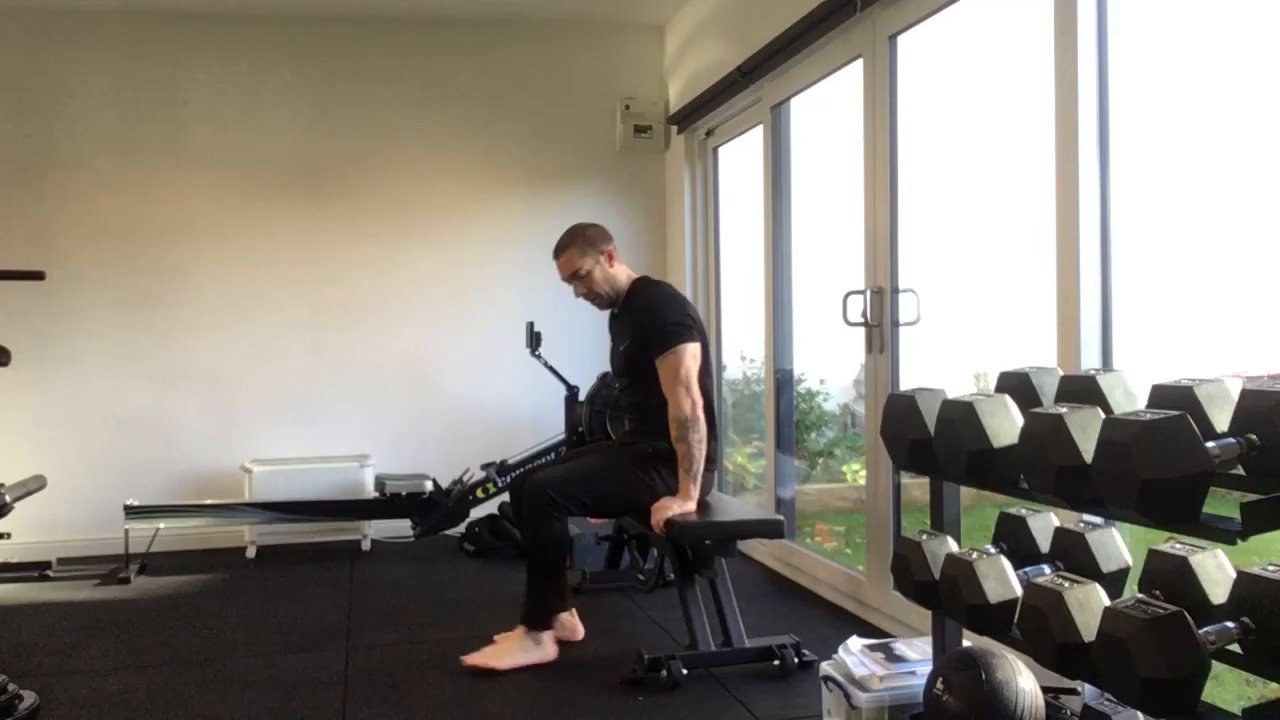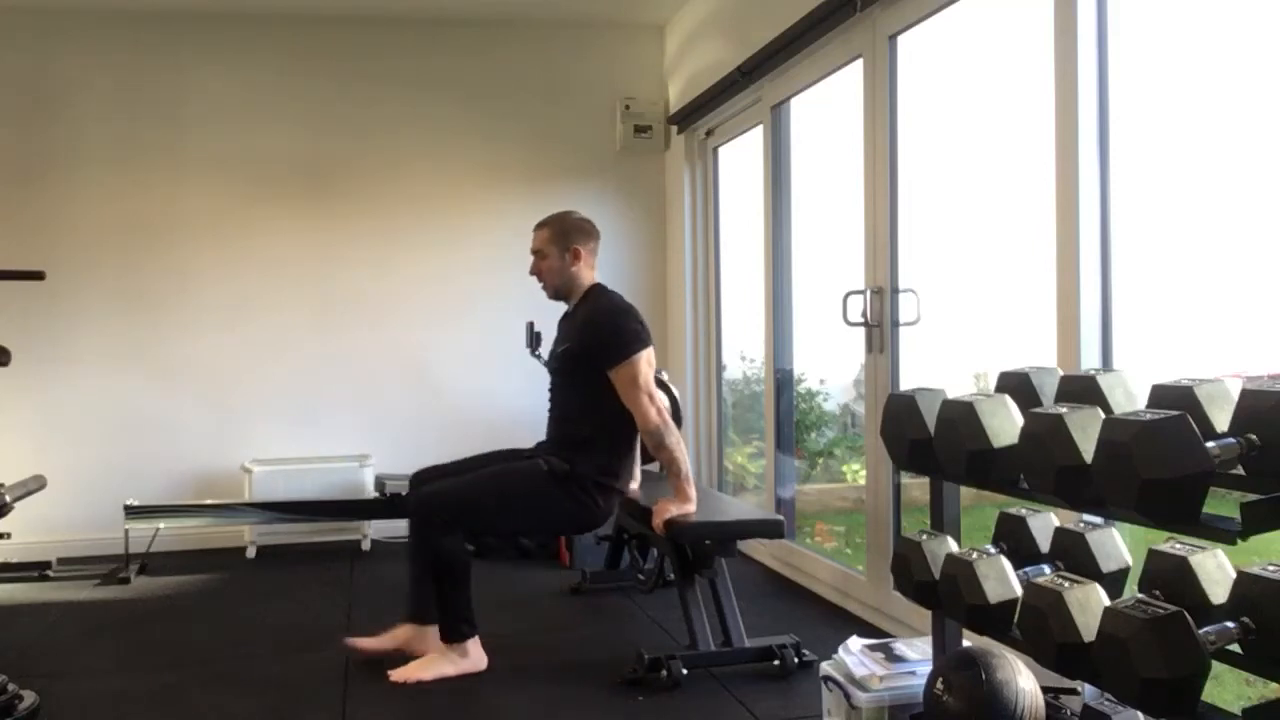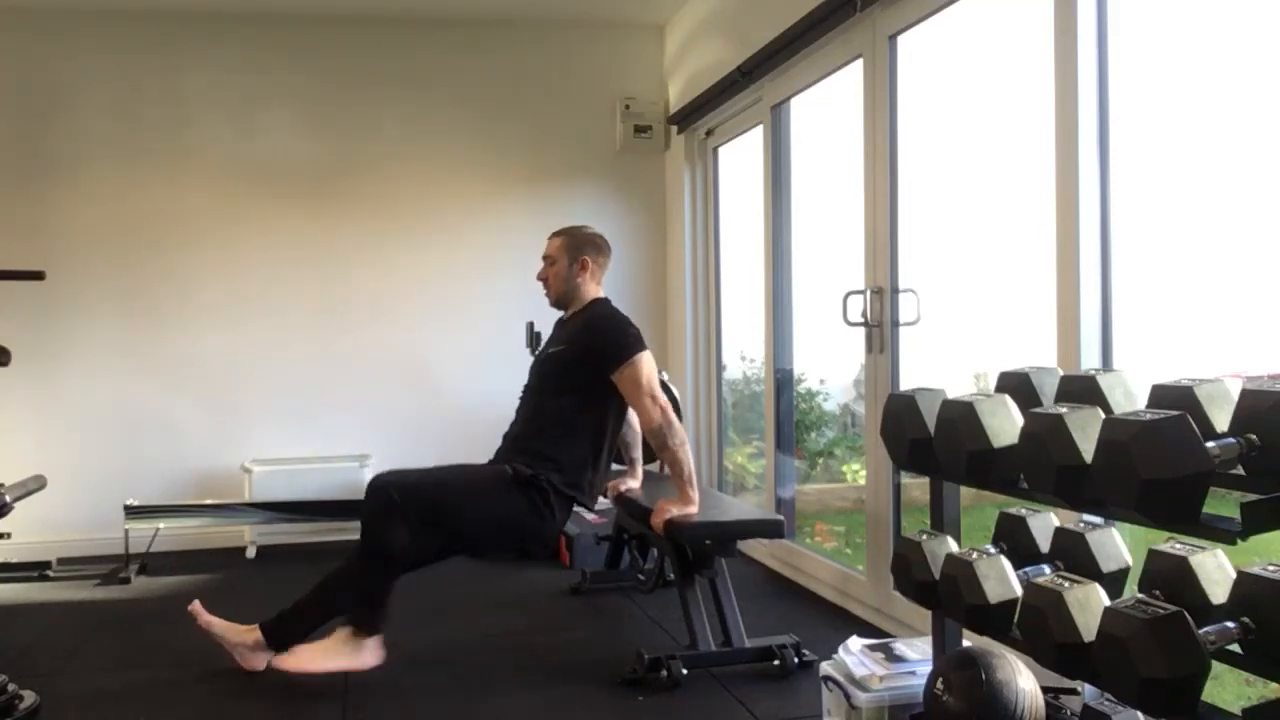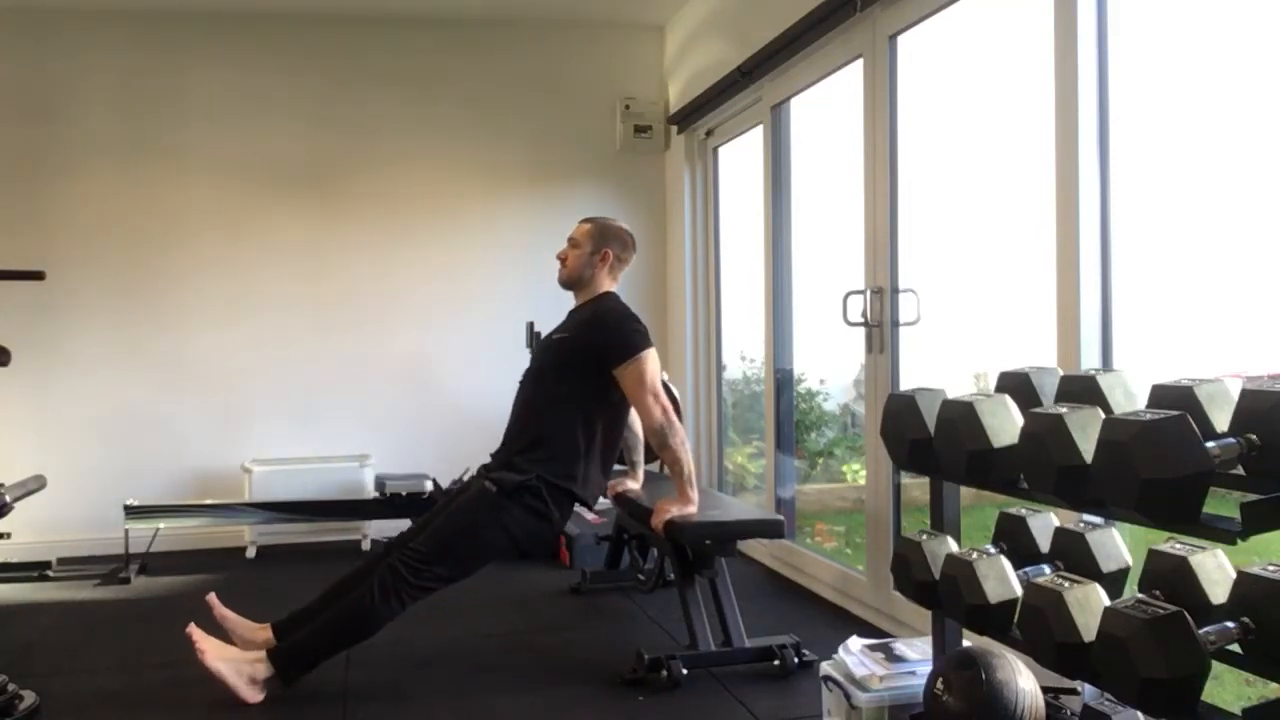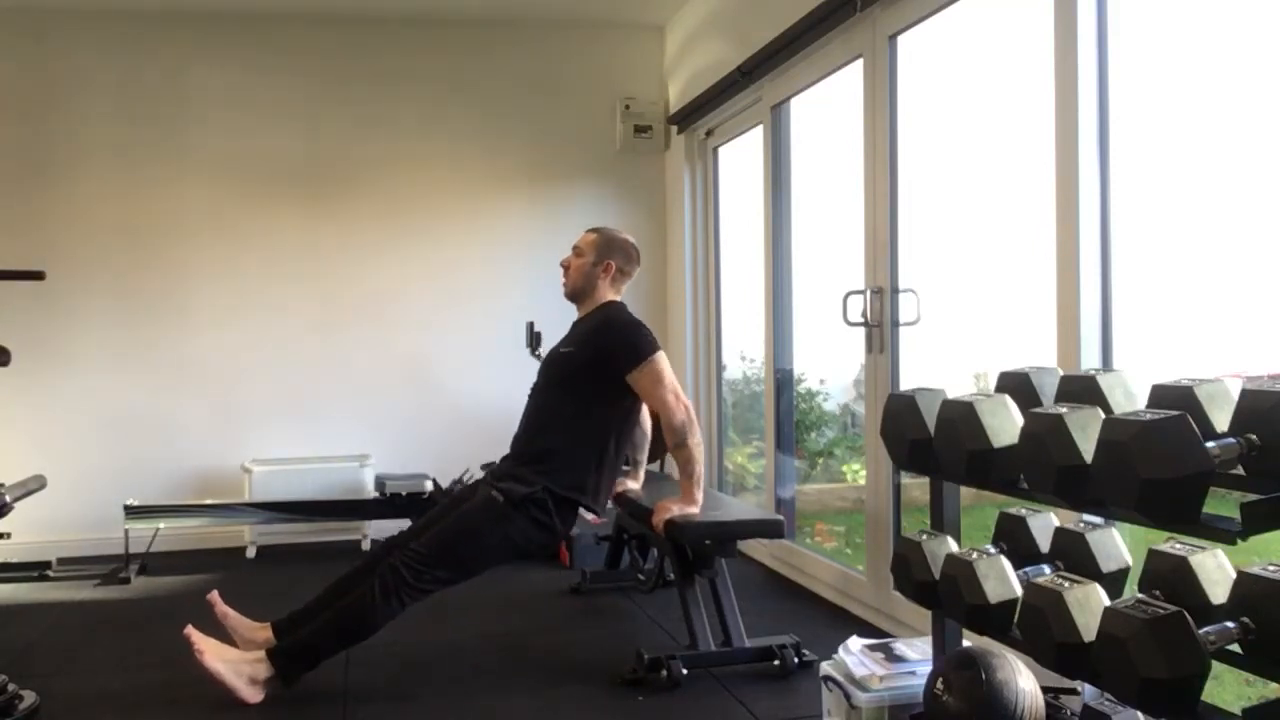
dt=1s
person 1, frame 1
left shoulder: (660, 307)
right shoulder: (622, 311)
left elbow: (686, 403)
left wrist: (685, 493)
right wrist: (614, 464)
left hip: (666, 459)
right hip: (639, 445)
left knee: (546, 493)
right knee: (529, 489)
left ankle: (535, 636)
right ankle: (557, 615)
person 1, frame 2
left shoulder: (611, 318)
right shoulder: (577, 319)
left elbow: (646, 409)
right elbow: (630, 406)
left wrist: (683, 496)
right wrist: (627, 471)
left hip: (577, 484)
right hip: (559, 460)
left knee: (437, 503)
right knee: (427, 485)
left ankle: (459, 646)
right ankle: (421, 626)
person 1, frame 3
left shoulder: (606, 328)
right shoulder: (573, 327)
left elbow: (654, 411)
right elbow: (620, 407)
left wrist: (685, 498)
right wrist: (632, 474)
left hip: (532, 496)
right hip: (513, 484)
left knee: (388, 494)
right knee: (393, 524)
left ankle: (361, 638)
right ankle: (266, 635)
person 1, frame 4
left shoulder: (612, 321)
right shoulder: (588, 320)
left elbow: (654, 407)
right elbow: (622, 405)
left wrist: (685, 496)
right wrist: (634, 474)
left hip: (531, 492)
right hip: (510, 477)
left knee: (406, 571)
right knee: (400, 551)
left ankle: (266, 668)
right ankle: (274, 636)
person 1, frame 5
left shoulder: (617, 330)
right shoulder: (594, 329)
left elbow: (675, 408)
right elbow: (634, 404)
left wrist: (689, 497)
right wrist: (632, 474)
left hip: (535, 502)
right hip: (512, 482)
left knee: (407, 571)
right knee: (398, 550)
left ankle: (268, 668)
right ankle: (274, 635)
